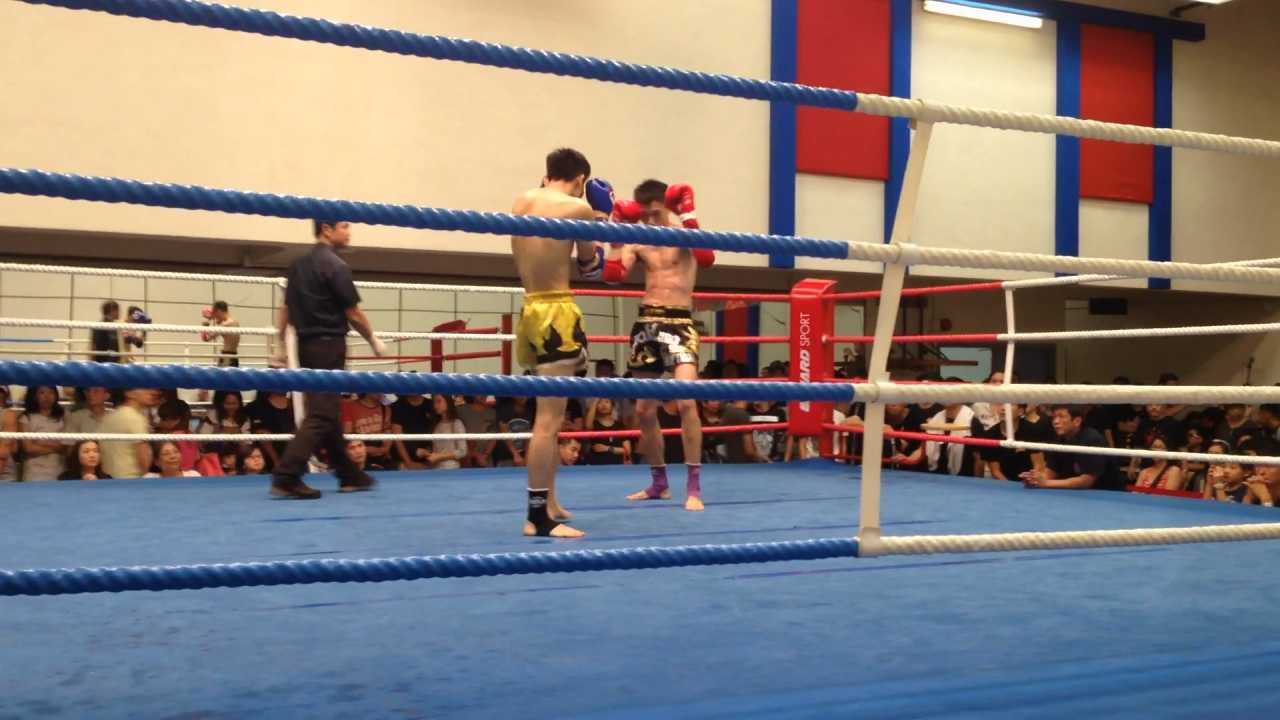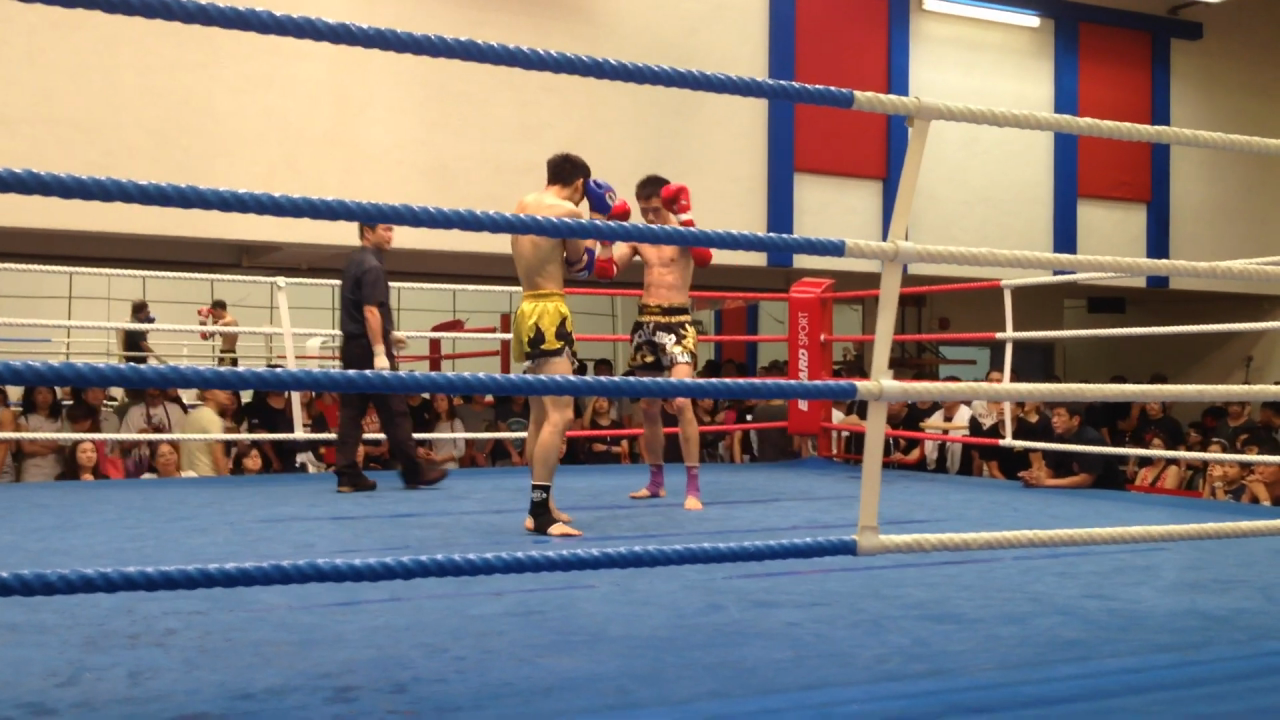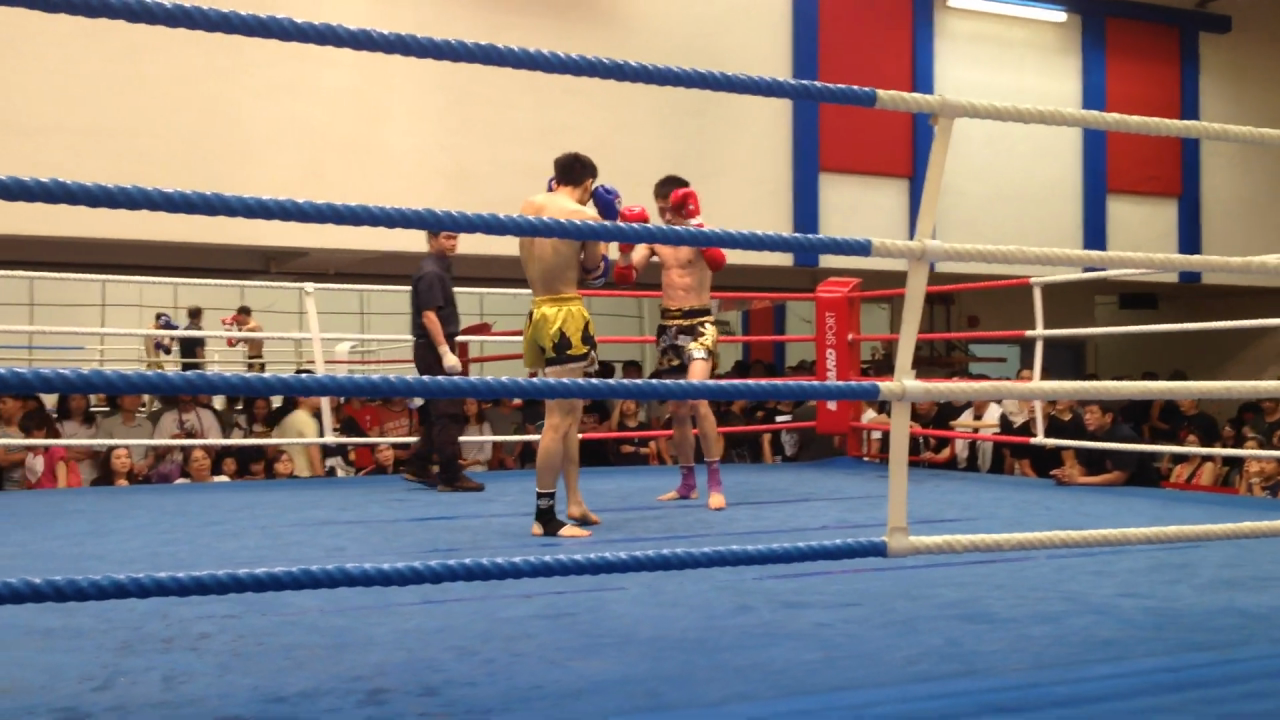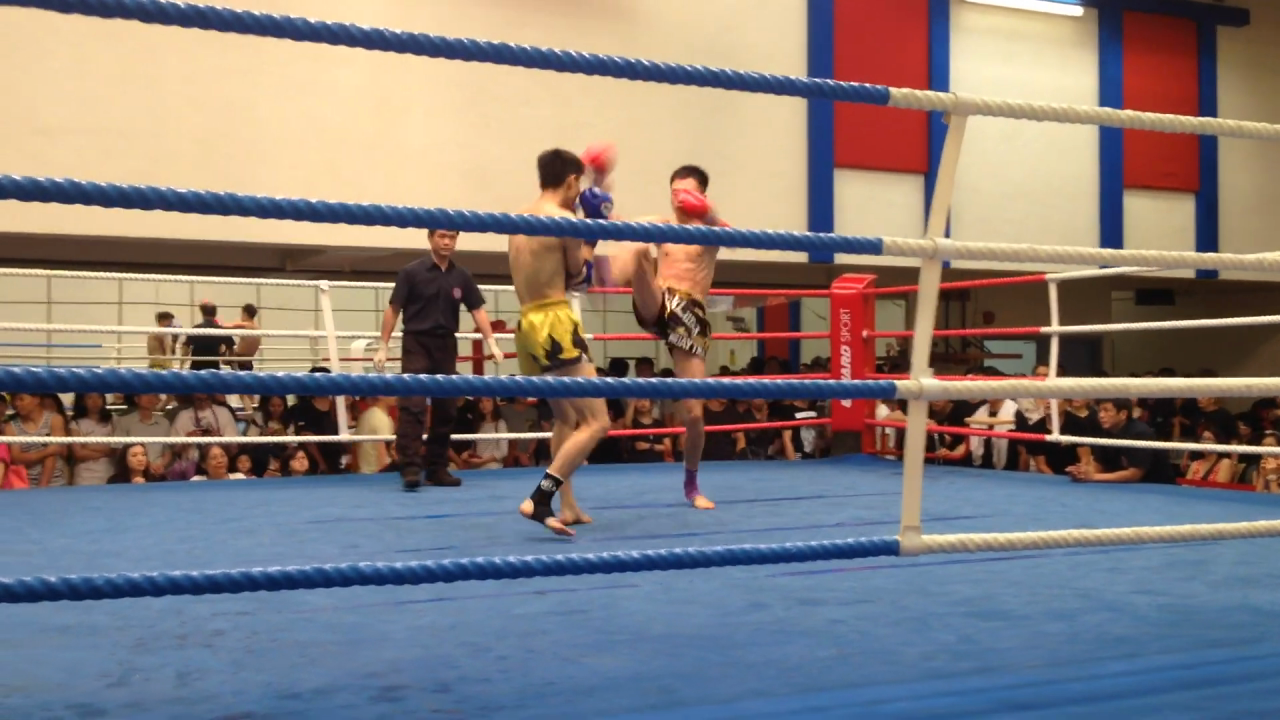
dt=0.5s
person 1, frame 1
left shoulder: (523, 201)
right shoulder: (578, 208)
right elbow: (592, 268)
right wrist: (601, 215)
left hip: (531, 311)
right hip: (556, 313)
left knee: (549, 414)
right knee: (549, 420)
left ankle: (548, 500)
right ankle: (538, 516)
person 1, frame 2
left shoulder: (525, 204)
right shoulder: (568, 212)
right elbow: (581, 267)
right wrist: (598, 218)
left hip: (529, 311)
right hip: (547, 314)
left knee: (541, 417)
right knee: (560, 415)
left ankle: (545, 505)
right ankle: (539, 511)
person 1, frame 3
left shoulder: (530, 206)
right shoulder: (586, 217)
right elbow: (596, 274)
right wrist: (607, 224)
left hip: (540, 314)
right hip: (566, 317)
left knee: (569, 416)
right knee: (558, 421)
left ankle: (575, 504)
right ankle: (544, 515)
person 1, frame 4
left shoulder: (525, 218)
right shoulder: (566, 223)
right elbow: (578, 278)
left hip: (530, 325)
right hip: (553, 327)
left knee: (566, 420)
right knee: (596, 422)
left ankle: (566, 506)
right ankle: (541, 498)
person 2, frame 1
left shoulder: (683, 233)
right shoulder: (639, 241)
left elbow: (707, 258)
right elbow: (613, 274)
left wrist: (687, 215)
left hip: (678, 323)
right hip: (646, 324)
left knee: (685, 401)
right knee: (644, 409)
left ankle: (693, 487)
right ankle: (659, 483)
person 2, frame 2
left shoulder: (682, 232)
right shoulder: (636, 237)
left elbow: (703, 258)
right elbow: (604, 271)
left wrist: (684, 215)
left hip: (677, 322)
right hip: (646, 322)
left knee: (681, 402)
right knee: (649, 406)
left ankle: (693, 487)
right ankle: (656, 481)
person 2, frame 3
left shoulder: (701, 233)
right shoulder: (654, 239)
left elbow: (717, 263)
right elbow: (624, 277)
left wrist: (694, 219)
right wrist: (627, 240)
left hip: (698, 323)
right hip: (668, 325)
left knee: (697, 398)
right knee: (677, 409)
left ankle: (715, 483)
right ankle: (687, 482)
person 2, frame 4
left shoulder: (708, 231)
left wrist: (709, 216)
left hip: (691, 317)
right hip: (654, 308)
left knee: (693, 413)
right knee: (637, 253)
left ankle: (692, 486)
person 3, frame 1
left shoulder: (298, 265)
right shoulder: (335, 266)
left elbow: (286, 309)
right elbow: (353, 313)
left wrist: (280, 345)
right wrist: (374, 341)
left hip: (307, 345)
right hip: (328, 345)
left knee: (328, 412)
right knee: (320, 415)
left ankle: (349, 474)
right ankle: (287, 477)
person 3, frame 2
left shoulder: (353, 264)
right shoulder: (371, 266)
right elbow: (371, 311)
left wrist: (387, 336)
right wrist: (379, 352)
left hip: (351, 345)
right hip: (367, 347)
left knee: (351, 412)
right knee: (394, 411)
left ankle: (348, 475)
right ankle: (413, 472)
person 3, frame 3
left shoulder: (438, 270)
right shoulder: (431, 272)
right elbow: (428, 316)
right wrist: (446, 352)
left hip: (432, 349)
right hip: (434, 349)
left knee: (436, 411)
right knee: (448, 413)
left ankle: (418, 465)
right ankle: (450, 476)
person 3, frame 4
left shoulder: (462, 276)
right shoulder: (412, 272)
left elbow: (477, 310)
right elbow: (393, 309)
left wrist: (491, 342)
right wrist: (383, 346)
left hip: (445, 345)
right hip: (416, 344)
left knee: (445, 410)
right knee: (412, 406)
left ankle: (436, 469)
right ankle: (410, 466)
